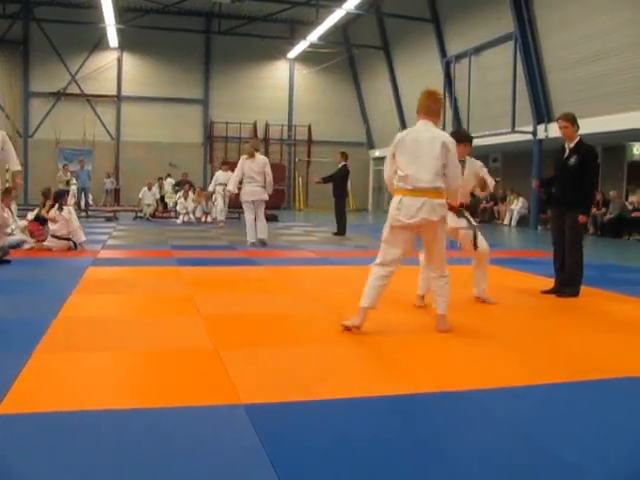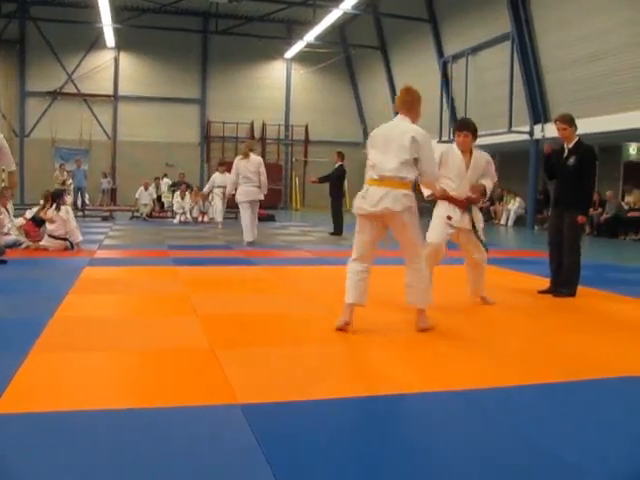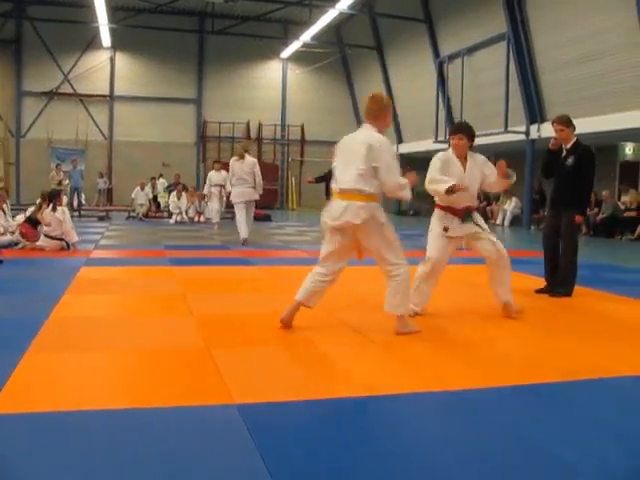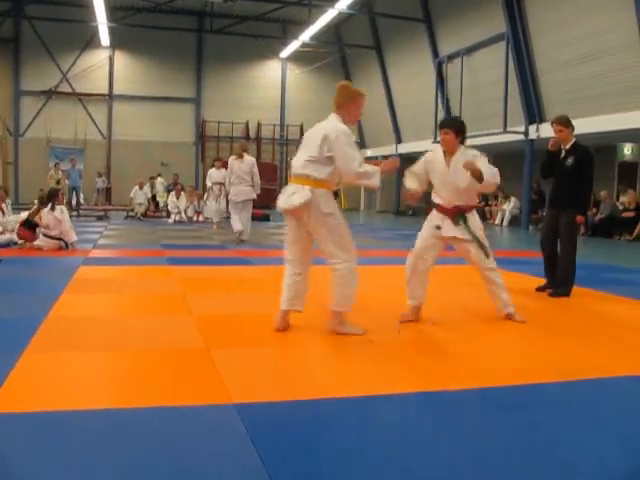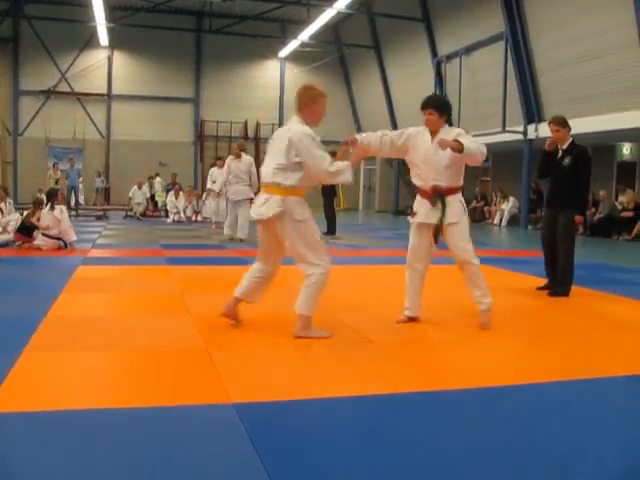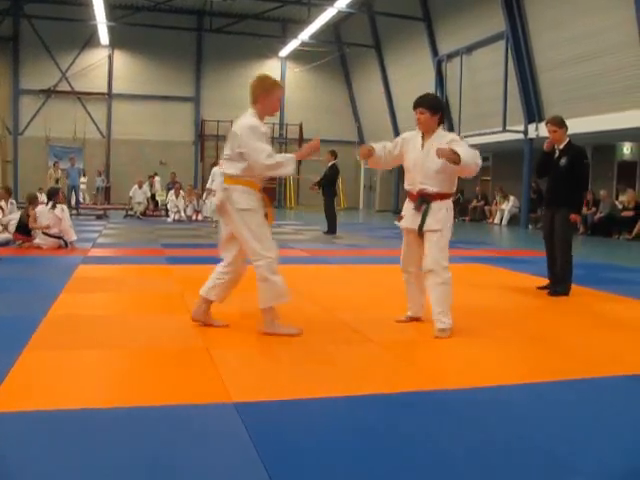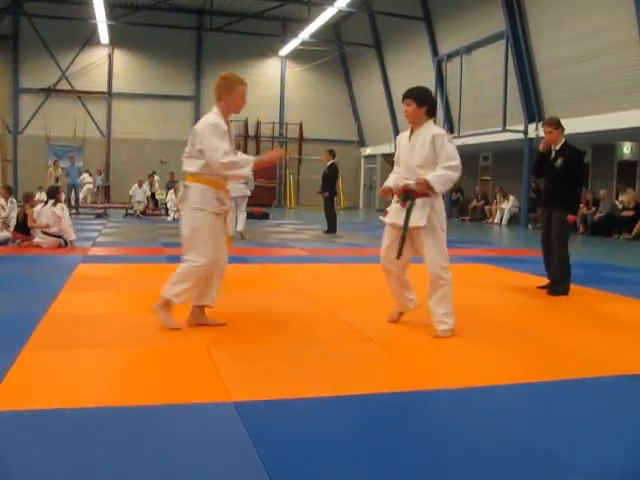
dt=0.2s
person 1, frame 1
left shoulder: (401, 138)
right shoulder: (446, 141)
left elbow: (390, 178)
right elbow: (454, 183)
right wrist: (446, 198)
left hip: (403, 205)
right hip: (432, 206)
left knee: (384, 264)
right knee: (438, 266)
left ankle: (360, 317)
right ankle: (442, 318)
person 1, frame 2
left shoulder: (377, 132)
right shoulder: (418, 135)
right elbow: (429, 176)
right wrist: (433, 185)
left hip: (370, 195)
right hip: (399, 198)
left knee: (360, 259)
right knee: (415, 258)
left ankle: (347, 315)
right ankle: (420, 316)
person 1, frame 3
left shoulder: (345, 142)
right shoulder: (380, 143)
right elbow: (391, 185)
right wrist: (408, 182)
left hip: (338, 208)
right hip: (364, 210)
left knee: (327, 265)
right knee: (396, 266)
left ankle: (291, 312)
right ankle: (402, 322)
person 1, frame 4
left shoulder: (316, 129)
right shoulder: (340, 131)
right elbow: (353, 171)
right wrist: (382, 168)
left hip: (295, 194)
right hip: (316, 197)
left knee: (296, 261)
right knee: (344, 258)
left ankle: (284, 317)
right ankle: (338, 320)
person 1, frame 5
left shoulder: (283, 132)
right shoulder: (304, 134)
right elbow: (325, 172)
right wrist: (352, 163)
left hip: (270, 202)
right hip: (288, 205)
left knee: (266, 263)
right knee: (318, 264)
left ankle: (232, 305)
right ankle: (303, 325)
person 1, frame 6
left shoulder: (251, 124)
right shoulder: (249, 126)
right elbow: (265, 163)
left wrist: (292, 158)
right wrist: (301, 154)
left hip: (243, 195)
right hip: (240, 197)
left knee: (235, 260)
right knee: (266, 256)
left ankle: (201, 308)
right ankle: (270, 319)
person 1, frame 7
left shoulder: (223, 124)
right shoulder: (210, 124)
right elbow: (223, 162)
left wrist: (251, 165)
right wrist: (262, 160)
left hip: (215, 196)
right hip: (201, 196)
left knee: (215, 258)
right knee: (199, 259)
left ankle: (198, 312)
right ankle: (164, 305)
person 2, frame 1
left shoulder: (475, 165)
left elbow: (488, 186)
left wrist: (483, 182)
left hip: (461, 215)
left knee: (482, 251)
left ankle: (480, 292)
right ankle: (422, 292)
person 2, frame 2
left shoulder: (483, 158)
right shoulder: (444, 153)
left elbow: (489, 179)
left wrist: (482, 188)
left hip: (469, 212)
right hip: (446, 209)
left knee: (478, 257)
right knee: (434, 244)
left ankle: (477, 291)
person 2, frame 3
left shoulder: (479, 161)
right shoulder: (441, 158)
left elbow: (496, 185)
right elbow: (431, 182)
left wrist: (504, 174)
right wrist: (451, 186)
left hip: (469, 219)
right hip: (444, 218)
left knee: (499, 255)
right knee: (433, 260)
left ankle: (506, 301)
right ankle: (416, 305)
person 2, frame 4
left shoulder: (473, 157)
right shoulder: (431, 157)
left elbow: (491, 182)
right elbow: (415, 175)
left wrist: (477, 172)
right wrist: (412, 189)
left hip: (467, 220)
right hip: (439, 218)
left knee: (486, 265)
right knee: (417, 258)
left ankle: (507, 308)
right ankle: (414, 307)
person 2, frame 5
left shoulder: (457, 135)
right shoulder: (413, 136)
left elbow: (479, 153)
right elbow: (384, 141)
left wrist: (458, 146)
right wrist: (358, 140)
left hip: (451, 204)
right hip: (424, 204)
left knee: (464, 255)
right knee: (416, 260)
left ankle: (483, 305)
right ankle: (413, 311)
person 2, frame 6
left shoulder: (450, 140)
right shoulder: (409, 139)
left elbow: (473, 163)
right elbow: (387, 154)
left wrist: (454, 156)
right wrist: (369, 151)
left hip: (438, 209)
right hip: (413, 208)
left knee: (434, 265)
right knee: (410, 264)
left ankle: (442, 323)
right ankle: (416, 310)
person 2, frame 7
left shoulder: (437, 135)
right shoulder: (403, 137)
left elbow: (453, 168)
left wrist: (429, 183)
right wrist: (390, 185)
left hip: (426, 206)
right hip: (401, 205)
left knee: (437, 265)
right knee: (390, 261)
left ankle: (445, 322)
right ankle: (406, 302)
person 3, frame 1
left shoulder: (587, 151)
right shoulder: (562, 151)
left elbow: (590, 183)
left wrist: (585, 211)
right wrist: (542, 184)
left hip: (576, 208)
right hip: (558, 205)
left knee: (572, 247)
right knee: (559, 247)
left ankle: (571, 287)
right ankle: (560, 284)
person 3, frame 2
left shoulder: (586, 151)
right shoulder: (560, 151)
left elbow: (589, 183)
right elbow: (551, 176)
left wrist: (584, 211)
right wrist: (548, 156)
left hip: (575, 207)
right hip: (558, 205)
left knee: (570, 247)
right knee: (555, 245)
left ankle: (568, 287)
right ankle: (556, 284)
person 3, frame 3
left shoulder: (584, 151)
right shoulder: (558, 151)
left elbow: (587, 183)
right elbow: (546, 174)
left wrist: (582, 211)
right wrist: (551, 151)
left hip: (572, 207)
right hip: (556, 204)
left knee: (568, 247)
right knee: (549, 243)
left ankle: (565, 287)
right ankle: (551, 282)
person 3, frame 4
left shoulder: (583, 152)
right shoulder: (556, 152)
left elbow: (587, 184)
right elbow: (544, 174)
left wrist: (582, 211)
right wrist: (551, 152)
left hip: (572, 207)
right hip: (554, 204)
left knee: (567, 248)
right knee: (546, 241)
left ankle: (563, 286)
right ankle: (552, 280)
person 3, frame 5
left shoulder: (580, 152)
right shoulder: (553, 151)
left elbow: (584, 184)
right elbow: (542, 174)
left wrist: (581, 211)
right wrist: (547, 152)
left hip: (569, 207)
right hip: (552, 204)
left knee: (565, 247)
right knee: (547, 243)
left ankle: (562, 286)
right ankle: (553, 281)
person 3, frame 6
left shoulder: (576, 152)
right shoulder: (551, 152)
left elbow: (581, 183)
right elbow: (540, 173)
left wrist: (577, 209)
right wrist: (545, 152)
left hip: (566, 206)
right hip: (550, 204)
left knee: (562, 245)
right knee: (550, 244)
left ankle: (562, 285)
right ankle: (554, 280)
person 3, frame 7
left shoulder: (573, 153)
right shoulder: (548, 152)
left elbow: (577, 184)
right elbow: (537, 173)
left wrist: (573, 210)
right wrist: (541, 153)
left hip: (563, 206)
right hip: (547, 204)
left knee: (559, 243)
right knee: (547, 243)
left ankle: (562, 284)
right ankle: (554, 280)
